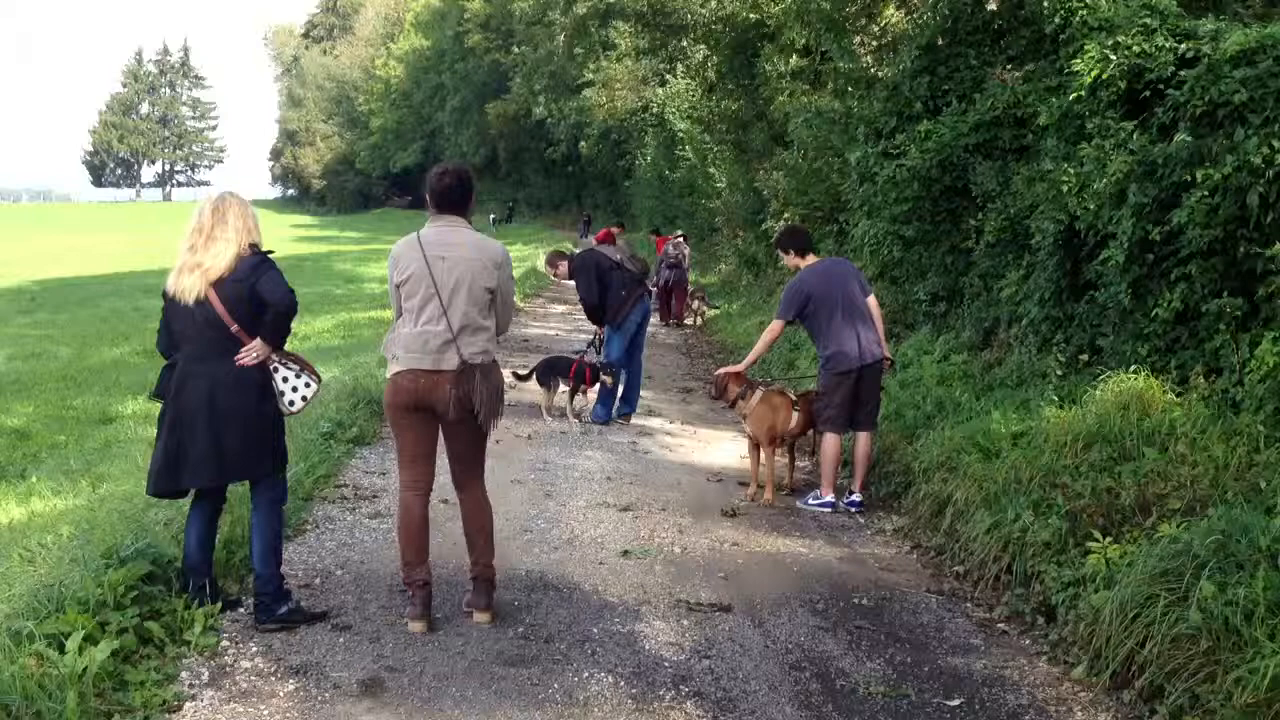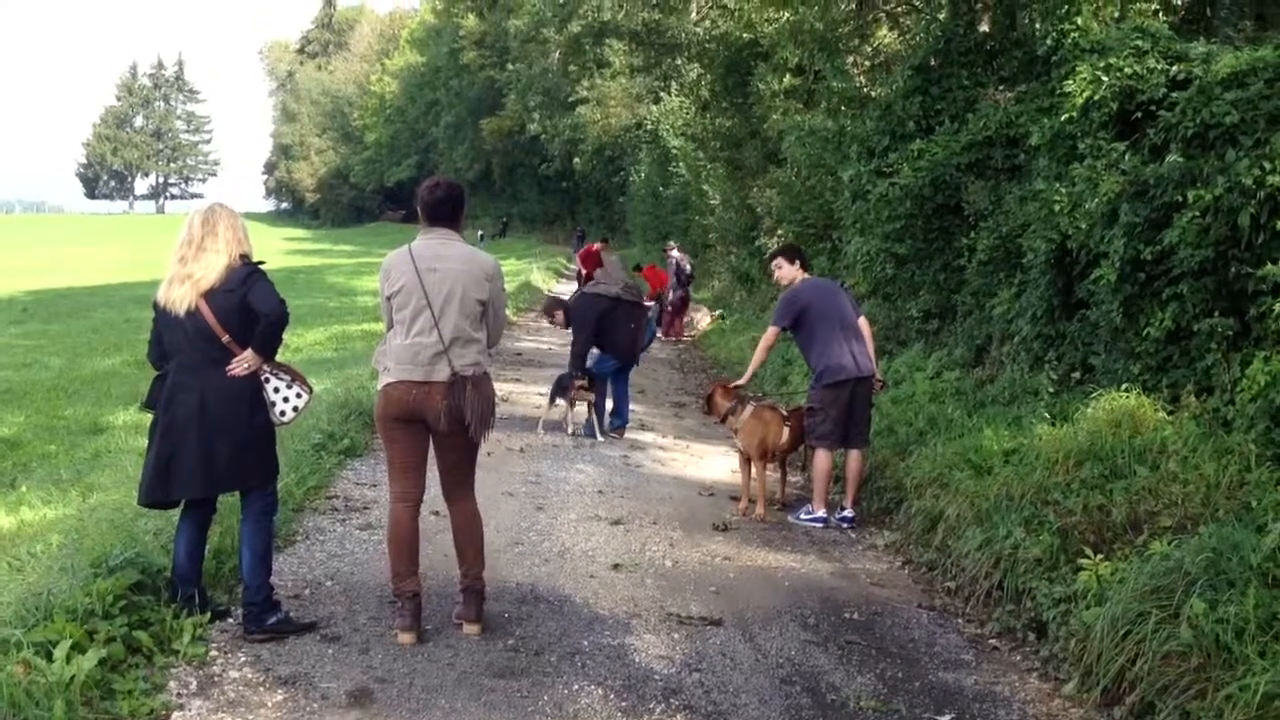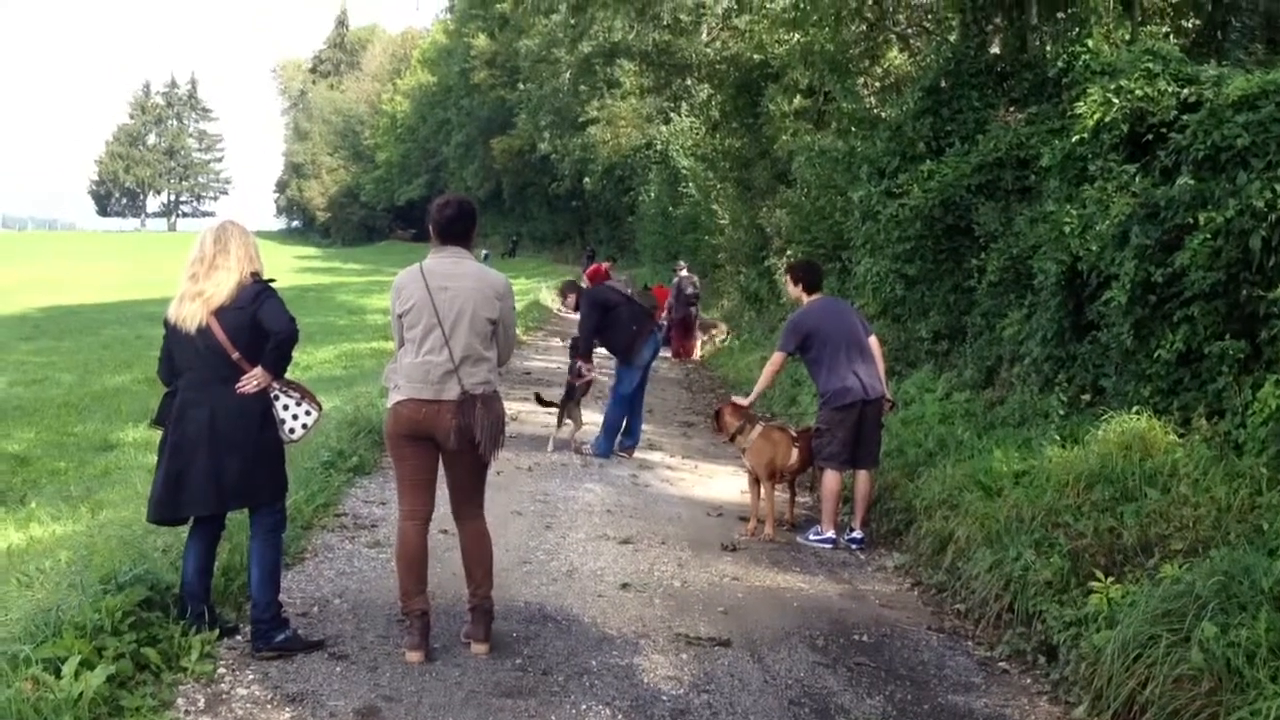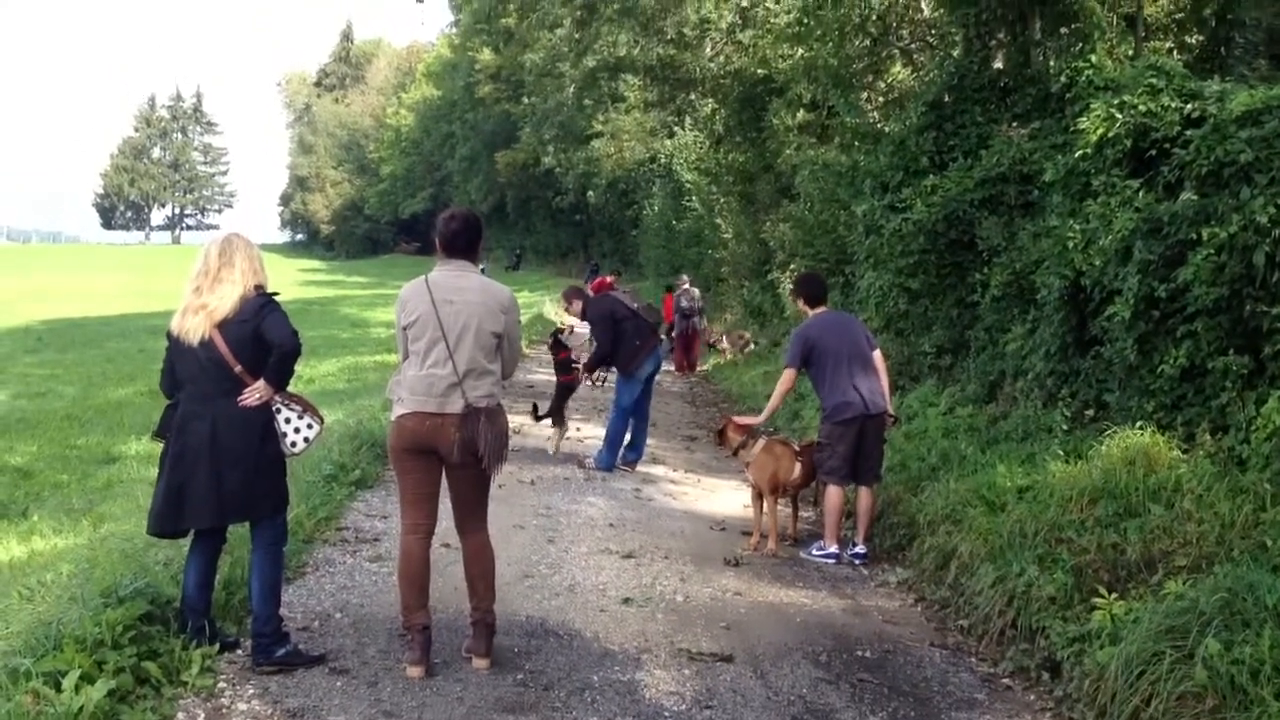
dt=0.7s
person 1, frame 1
left shoulder: (403, 250)
right shoulder: (492, 253)
left elbow: (398, 314)
right elbow: (503, 322)
left hip: (410, 374)
right hip: (469, 376)
left knee: (414, 485)
right knee: (471, 484)
left ankle: (418, 596)
right ankle: (482, 589)
person 1, frame 2
left shoulder: (394, 263)
right shoulder: (484, 266)
left elbow: (389, 326)
right elbow: (494, 334)
left hip: (400, 387)
right hip: (461, 388)
left knee: (404, 497)
right knee: (461, 495)
left ankle: (407, 607)
right ankle: (472, 600)
person 1, frame 3
left shoulder: (406, 281)
right shoulder: (496, 284)
left elbow: (399, 345)
right elbow: (504, 353)
left hip: (410, 405)
right hip: (470, 407)
left knee: (413, 515)
right knee: (471, 514)
left ankle: (416, 626)
right ankle: (480, 620)
person 1, frame 4
left shoulder: (411, 293)
right shoulder: (500, 298)
left elbow: (404, 356)
right elbow: (509, 366)
left hip: (414, 417)
right hip: (473, 421)
left knee: (415, 529)
right knee: (474, 528)
left ankle: (417, 640)
right ankle: (482, 634)
person 2, frame 1
left shoulder: (179, 277)
right shoulder: (252, 265)
left elbow: (166, 345)
right elbow: (283, 301)
right wrist: (269, 342)
left hip: (193, 400)
right hip: (243, 399)
left knee: (207, 494)
right knee: (267, 495)
left ankle: (198, 592)
right ankle: (271, 602)
person 2, frame 2
left shoulder: (170, 288)
right shoulder: (243, 276)
left elbow: (157, 356)
right elbow: (275, 312)
right wrist: (259, 353)
left hip: (184, 410)
right hip: (234, 409)
left knee: (197, 504)
right knee: (257, 506)
left ankle: (187, 601)
right ankle: (259, 613)
person 2, frame 3
left shoulder: (181, 305)
right shoulder: (253, 294)
left elbow: (167, 373)
right elbow: (285, 330)
right wrist: (269, 370)
left hip: (194, 427)
right hip: (244, 426)
left knee: (206, 521)
right knee: (266, 523)
left ankle: (195, 618)
right ankle: (268, 630)
person 2, frame 4
left shoulder: (184, 318)
right shoulder: (256, 307)
left elbow: (169, 385)
right elbow: (288, 344)
right wrist: (271, 384)
left hip: (195, 439)
right hip: (245, 440)
left knee: (207, 533)
right knee: (267, 536)
left ankle: (196, 631)
right ankle: (268, 645)
person 3, frame 1
left shoulder: (799, 285)
right shoulder: (845, 266)
left elbow: (773, 331)
right elbow: (874, 306)
left wrist: (743, 365)
right wrist: (883, 348)
left hip: (839, 361)
right hip: (871, 356)
left knee: (831, 428)
right knee: (864, 427)
left ankle: (826, 495)
right ankle: (855, 494)
person 3, frame 2
left shoulder: (793, 295)
right shoulder: (835, 287)
left elbow: (768, 341)
right elbow: (864, 326)
left wrist: (746, 377)
right wrist: (875, 370)
left hip: (833, 376)
right hip: (862, 372)
left knee: (823, 443)
right knee: (856, 444)
left ankle: (818, 510)
right ankle: (847, 510)
person 3, frame 3
left shoulder: (800, 319)
right shoulder: (846, 307)
left elbow: (774, 365)
right elbow: (875, 346)
left wrist: (750, 399)
right wrist: (884, 389)
left hip: (840, 397)
right hip: (871, 394)
left knee: (832, 464)
right knee: (863, 465)
left ankle: (827, 531)
right ankle: (856, 531)
person 3, frame 4
left shoulder: (805, 333)
right shoulder: (852, 321)
left elbow: (787, 383)
right elbow: (879, 362)
left wrist: (762, 417)
right wrist: (888, 405)
left hip: (842, 412)
right hip: (874, 409)
left knee: (834, 479)
right knee: (866, 480)
left ankle: (830, 546)
right ankle: (860, 546)
